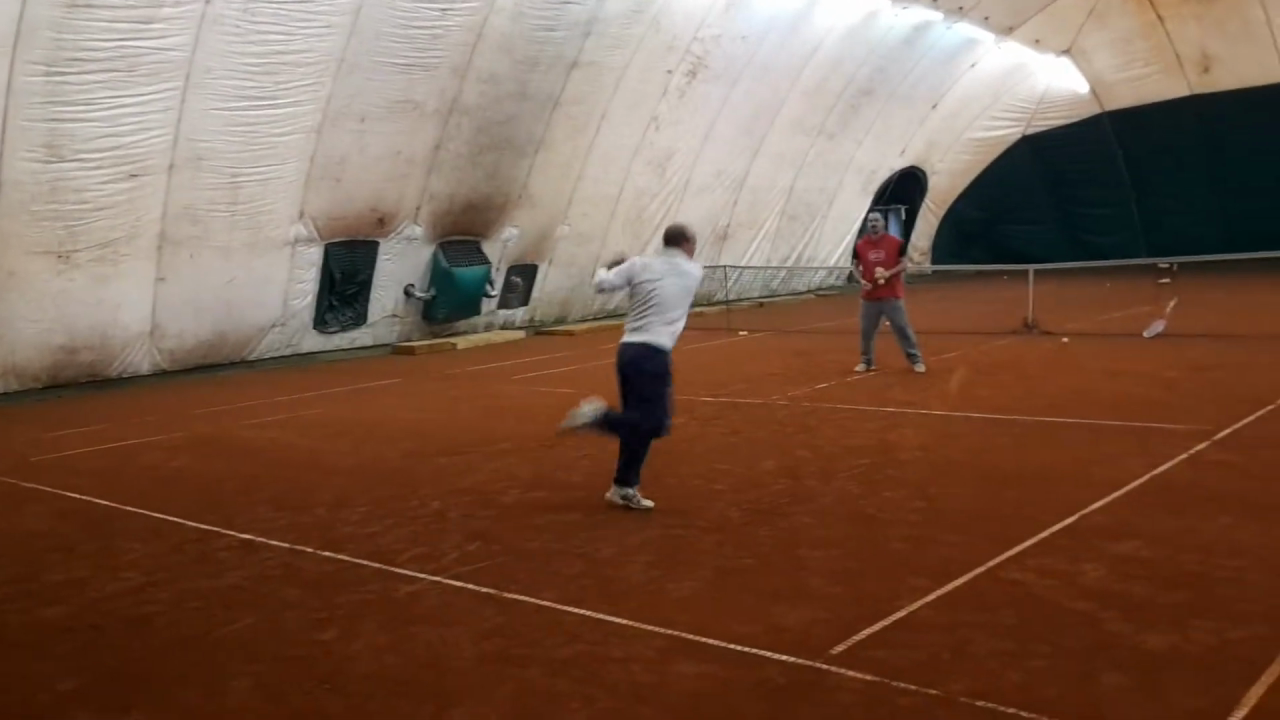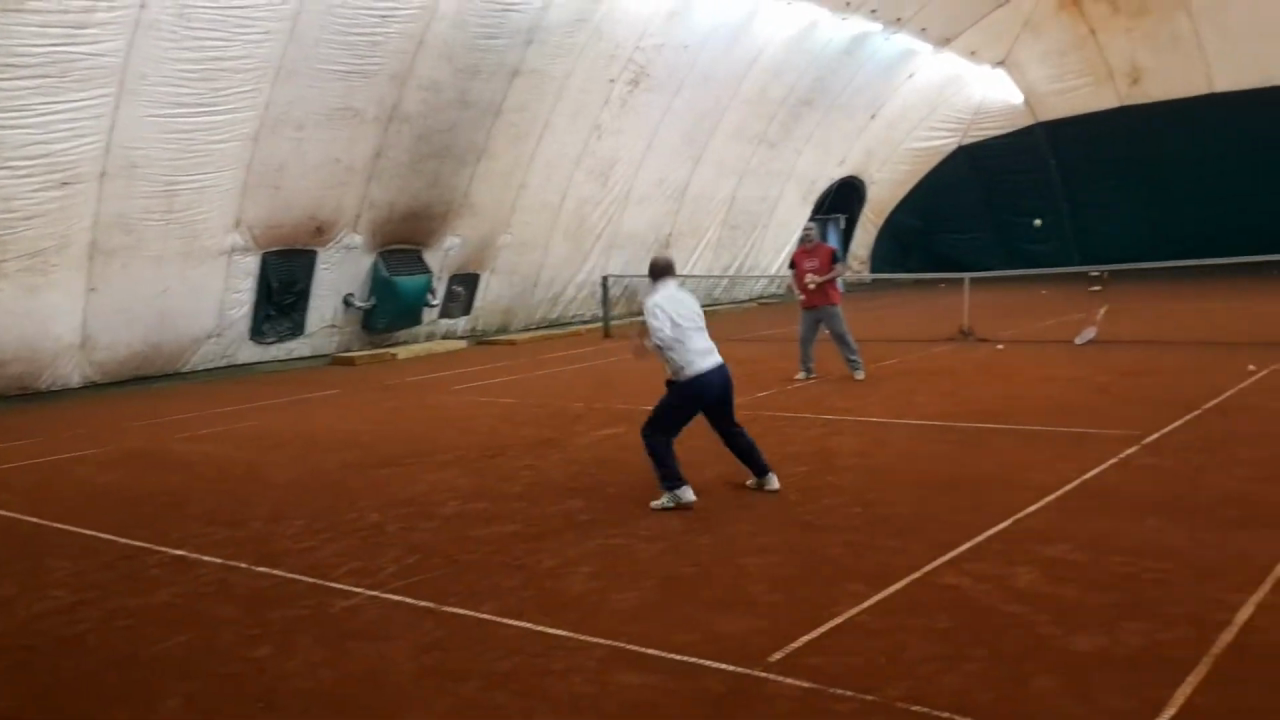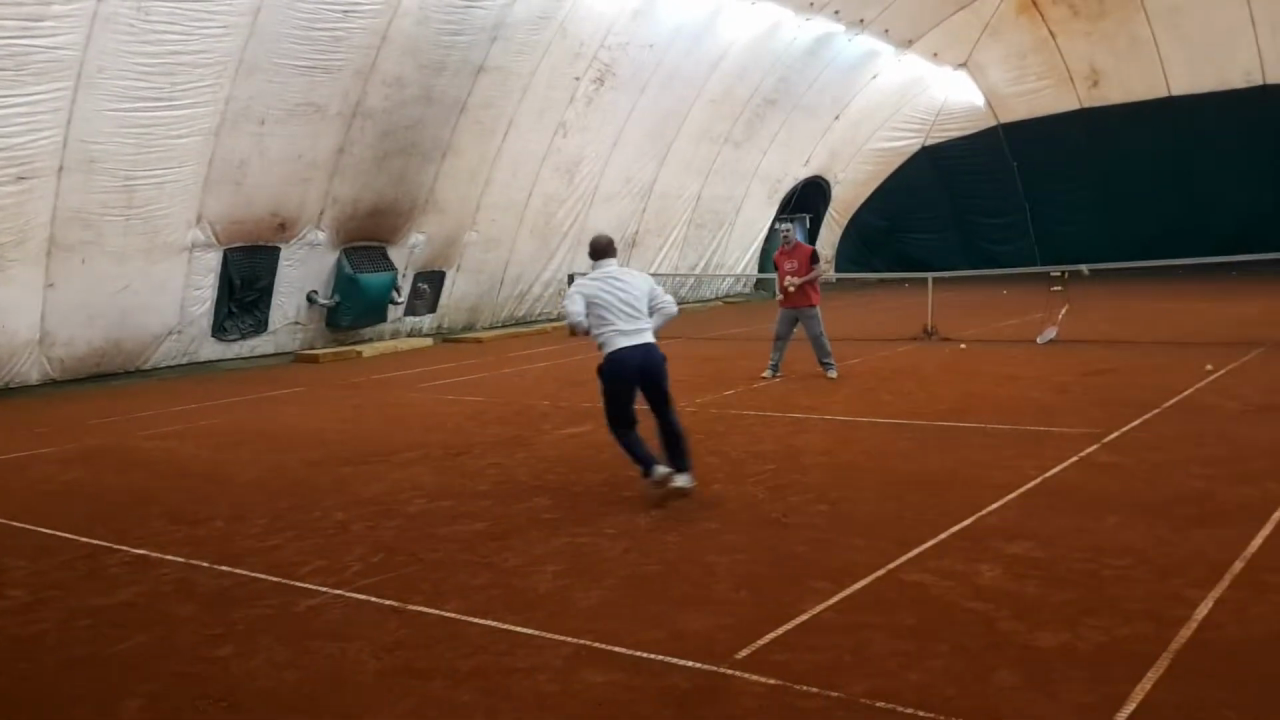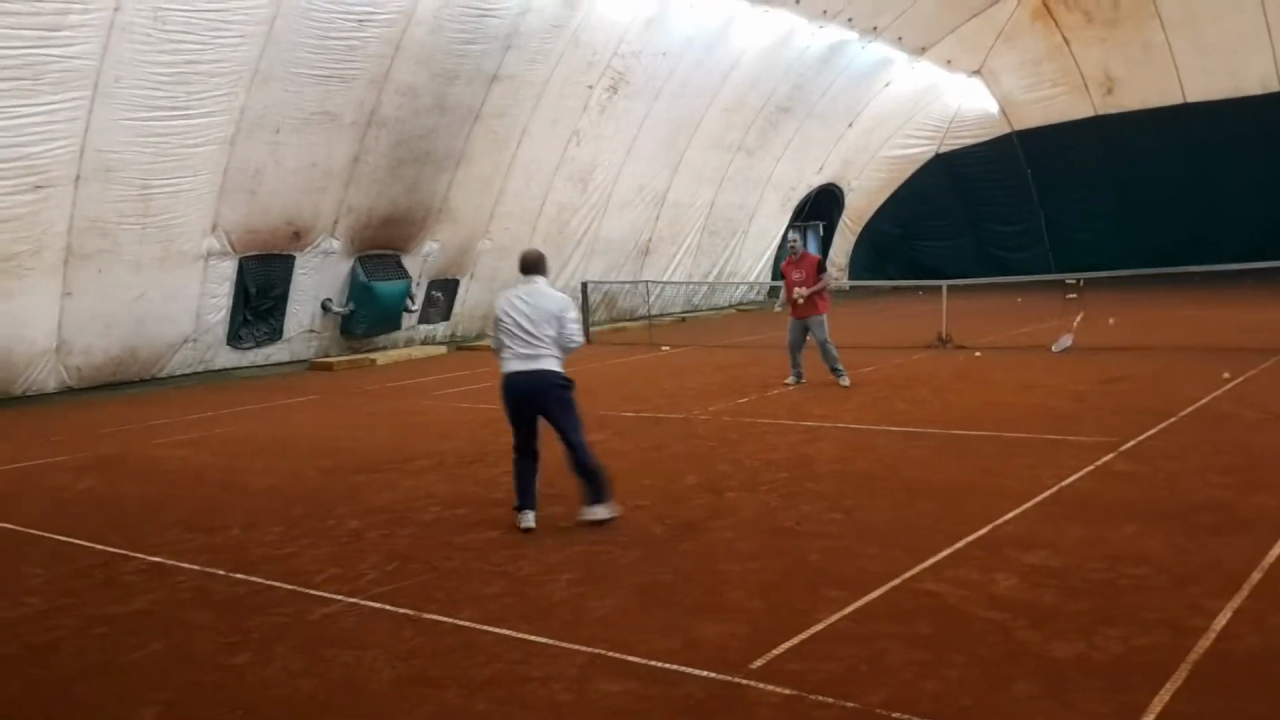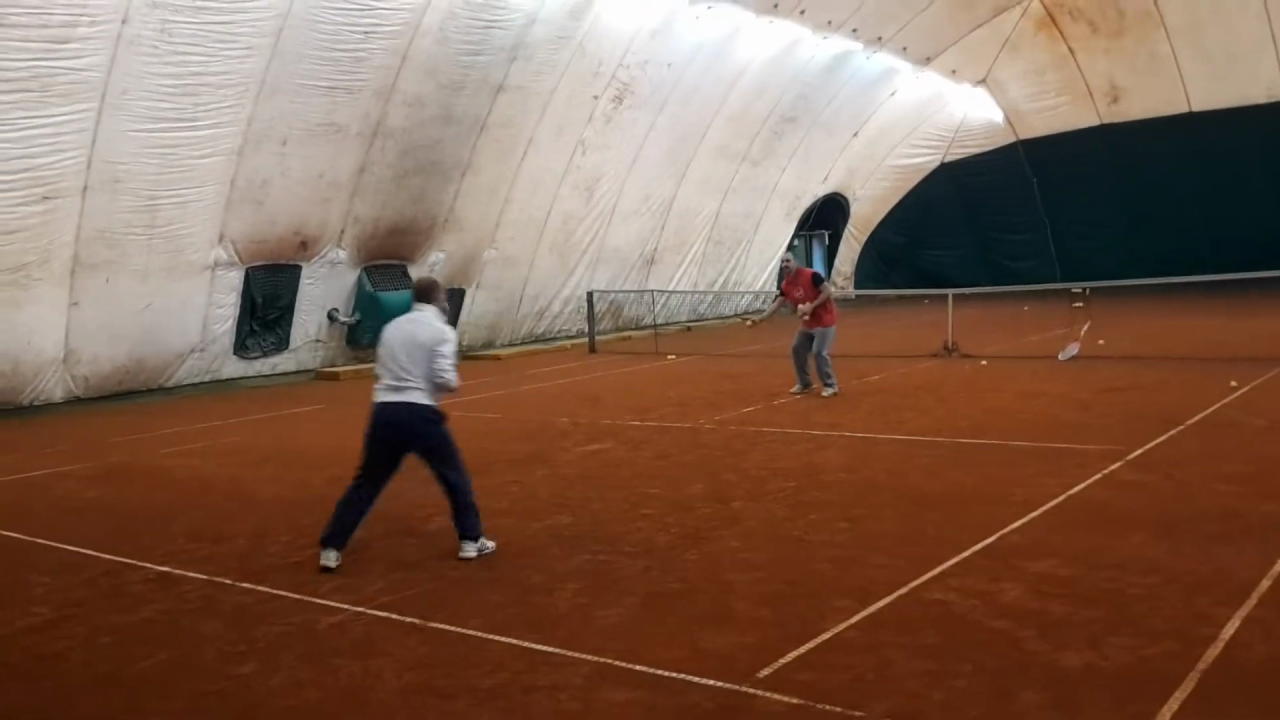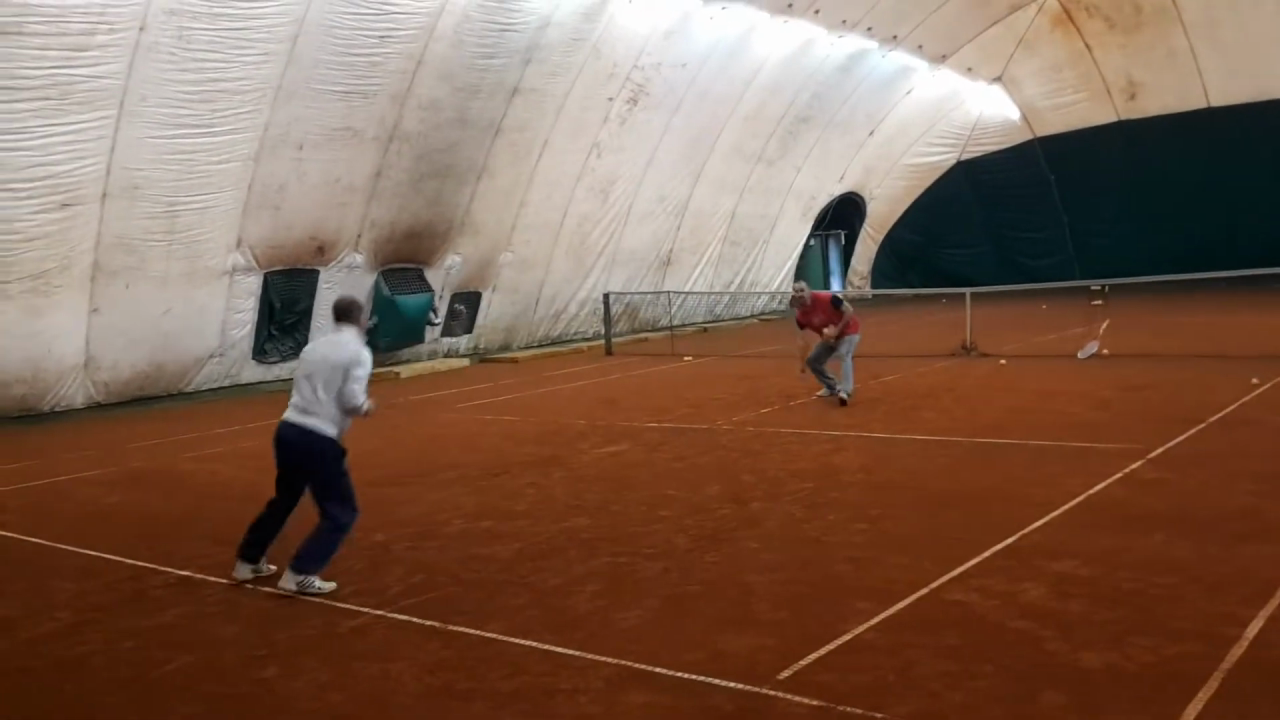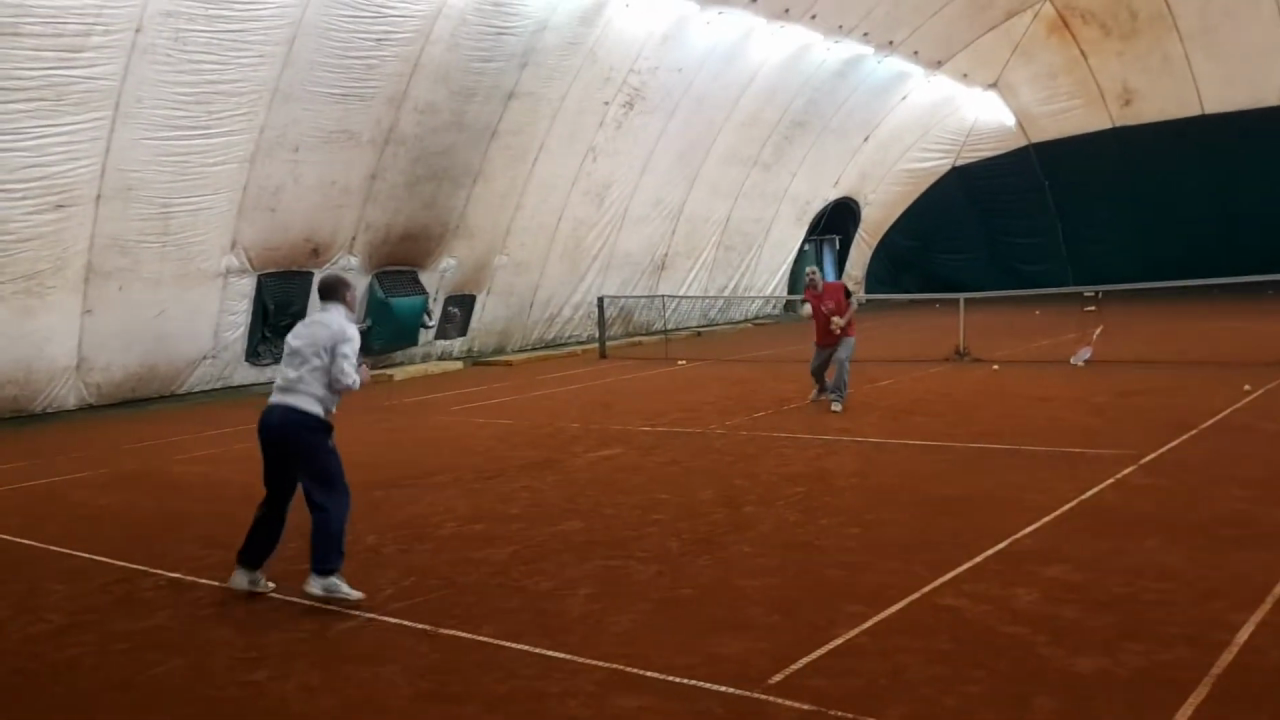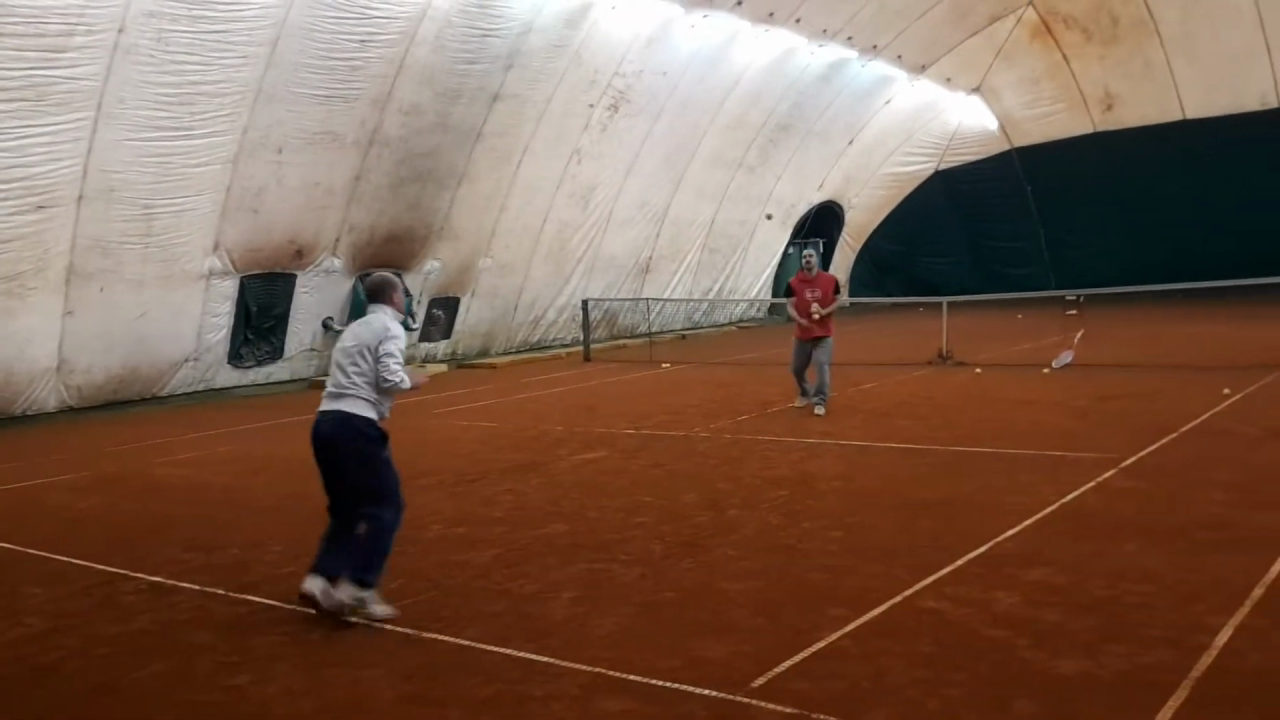
dt=0.4s
person 1, frame 1
left shoulder: (640, 264)
right shoulder: (692, 271)
left elbow: (601, 284)
left wrist: (607, 267)
left hip: (629, 351)
right hip: (652, 356)
left knee: (641, 422)
right knee: (651, 424)
left ankle: (624, 488)
right ankle: (598, 413)
person 1, frame 2
left shoulder: (654, 302)
right shoulder: (687, 298)
left elbow: (661, 337)
left wrist: (647, 344)
right wrist: (650, 339)
left hip: (692, 382)
right hip: (718, 373)
left knee: (654, 433)
right knee: (729, 428)
left ankle: (677, 490)
right ankle: (765, 476)
person 1, frame 3
left shoulder: (582, 286)
right shoulder: (640, 278)
left elbow: (575, 319)
right elbow: (669, 308)
left wrist: (587, 329)
left hip: (617, 359)
right hip: (649, 352)
left knee: (623, 425)
right knee: (665, 414)
left ankle: (655, 469)
right ankle: (682, 472)
person 1, frame 4
left shoulder: (503, 301)
right shoulder: (559, 300)
left elbow: (497, 345)
right elbow: (573, 341)
left hip: (513, 381)
right hip: (548, 379)
left knee: (525, 451)
right knee: (575, 442)
left ankle: (526, 511)
right ankle: (597, 503)
person 1, frame 5
left shoulder: (391, 327)
right shoulder: (441, 331)
right elbow: (444, 378)
right wrist: (453, 383)
left hip: (384, 412)
right hip: (419, 413)
left knee: (366, 482)
right knee: (455, 479)
left ankle: (331, 549)
right ankle: (471, 540)
person 1, frame 6
left shoulder: (312, 347)
right shoulder: (359, 353)
right elbow: (352, 401)
right wrist: (365, 406)
left hip: (287, 431)
right hip: (318, 439)
left knee: (284, 500)
right knee: (341, 512)
left ankle: (247, 562)
right ankle: (300, 574)
person 1, frame 7
left shoulder: (301, 328)
right shoulder: (345, 330)
right elbow: (342, 380)
right wrist: (360, 379)
left hip: (273, 415)
right hip: (304, 421)
left knee: (276, 499)
right knee: (331, 499)
left ankle: (248, 572)
right ankle: (325, 577)
person 1, frame 8
left shoulder: (353, 330)
right shoulder: (390, 328)
right elbow: (389, 378)
left wrist: (400, 380)
right wrist: (410, 381)
left hip: (326, 423)
right hip: (356, 426)
left knee: (344, 511)
right knee: (384, 508)
left ankle: (320, 581)
right ankle: (358, 587)
